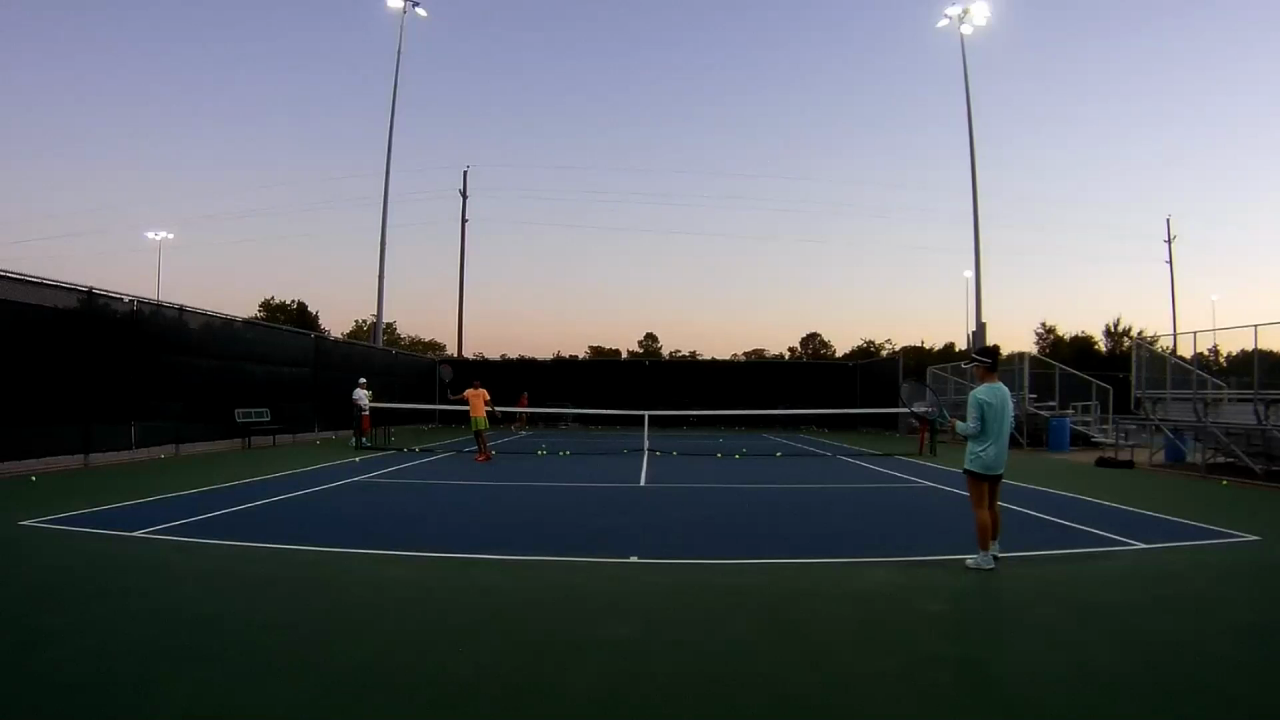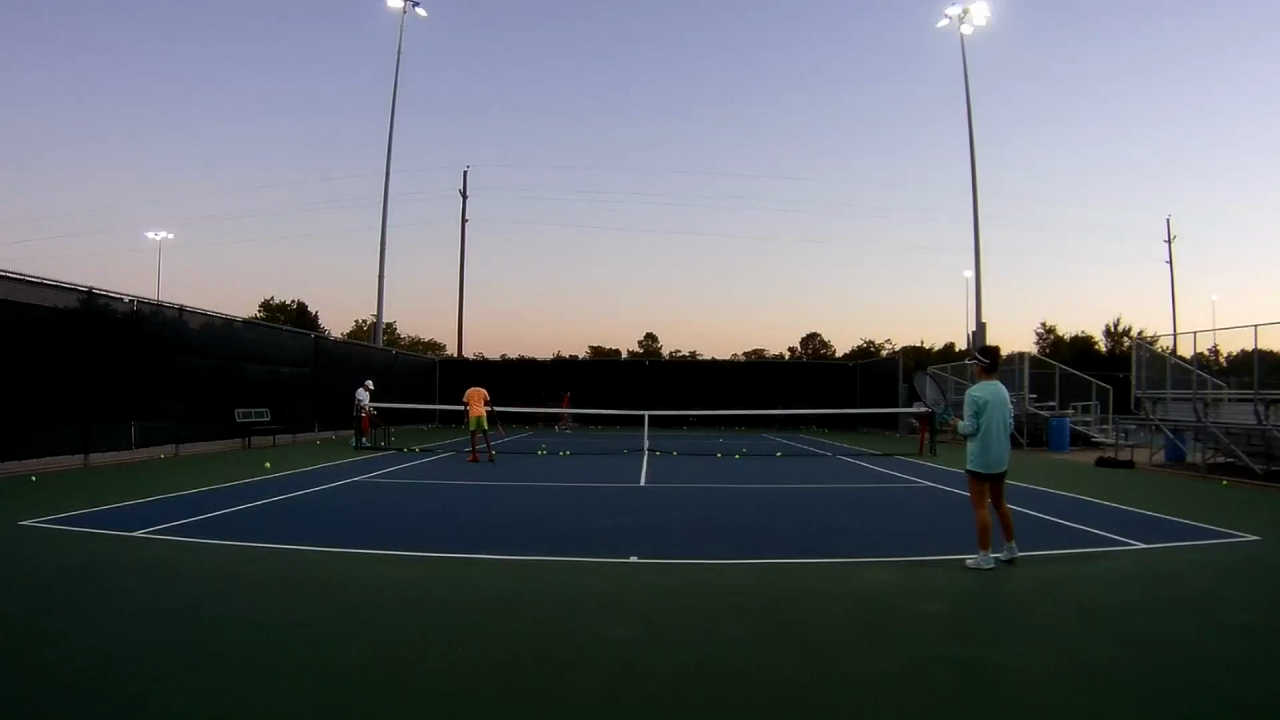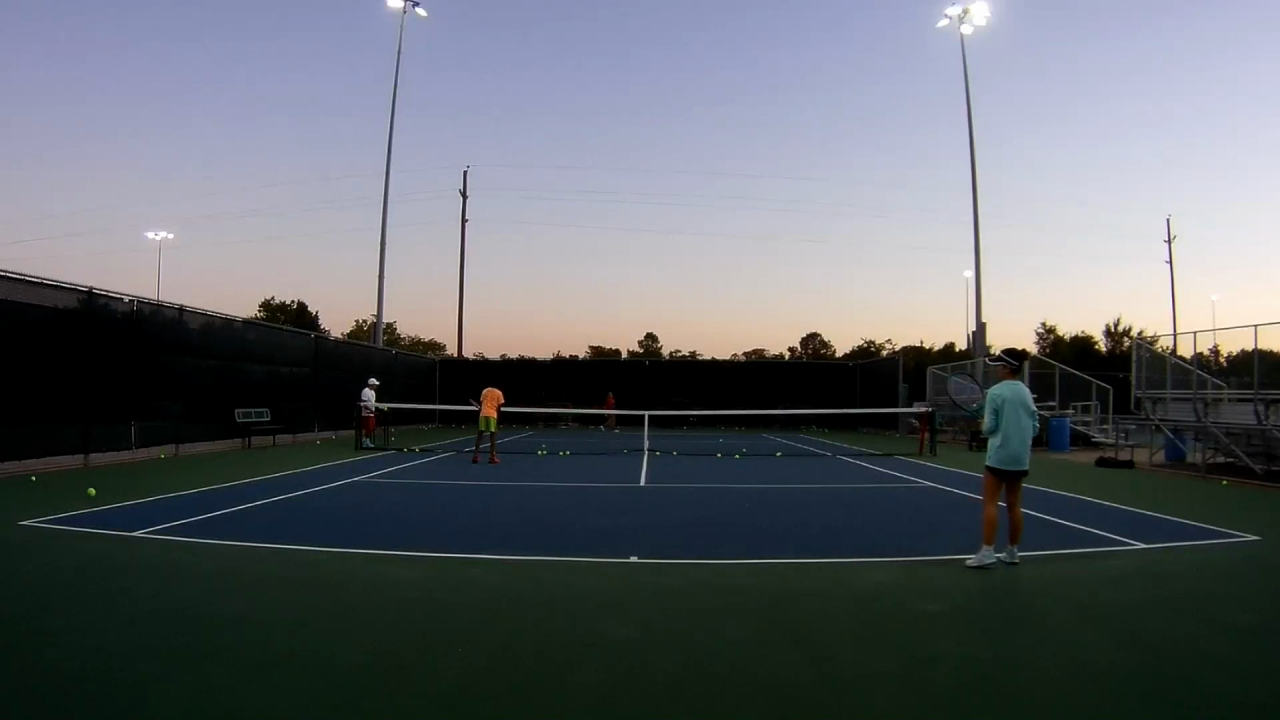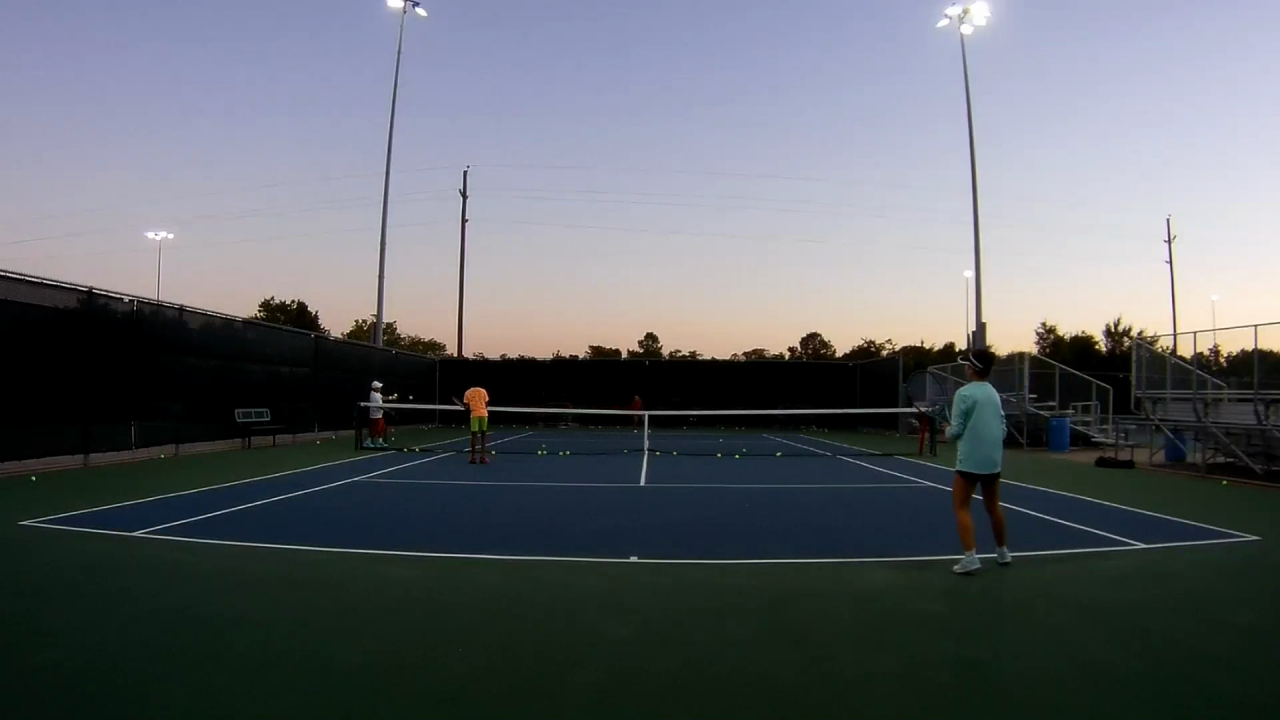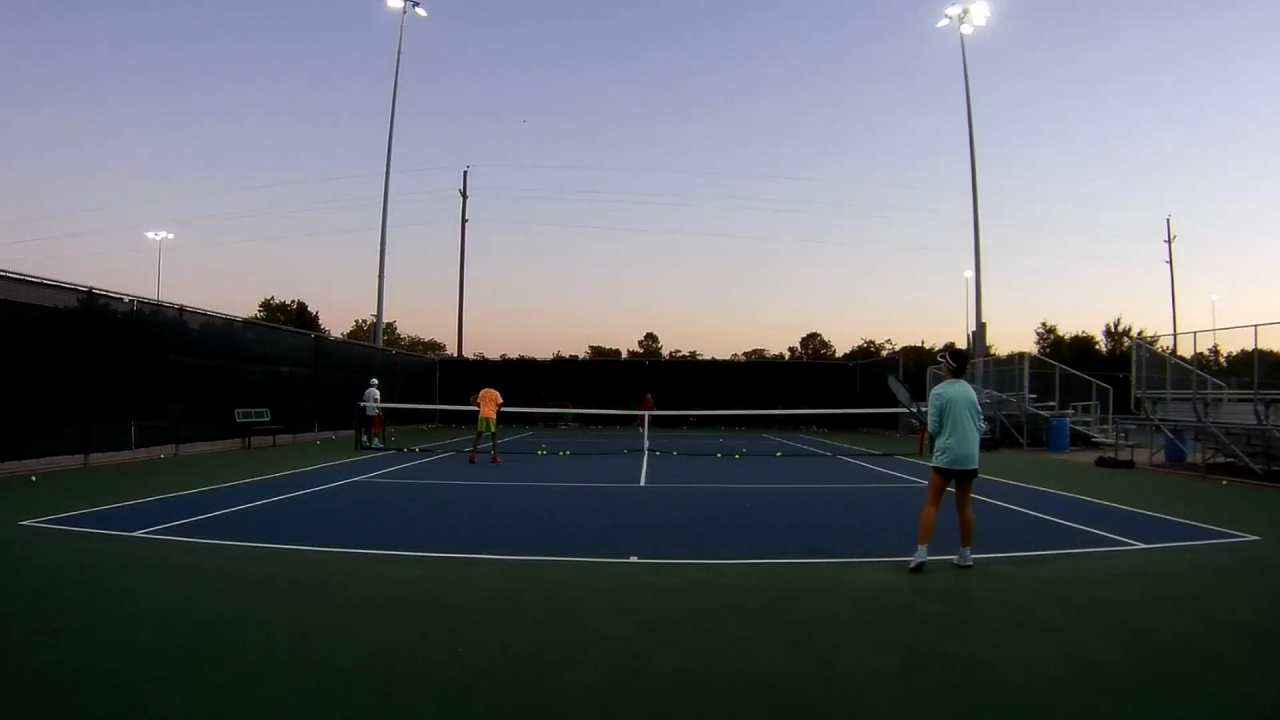
dt=1s
person 1, frame 1
left shoulder: (978, 395)
right shoulder: (1005, 392)
left elbow: (973, 429)
right elbow: (1008, 424)
left wrist: (957, 425)
left hip: (979, 459)
right hip: (998, 458)
left knee: (980, 508)
right knee: (992, 505)
left ankle: (985, 557)
right ankle: (994, 546)
person 1, frame 2
left shoulder: (974, 393)
right shoulder: (1003, 391)
left elbow: (970, 428)
right elbow: (1009, 424)
left wrist: (958, 424)
left hip: (980, 458)
right hip: (1001, 457)
left knee: (980, 508)
right knee: (1000, 504)
left ankle: (984, 557)
right ankle: (1010, 548)
person 1, frame 3
left shoulder: (996, 392)
right shoulder: (1026, 393)
left elbow: (989, 426)
right elbow: (1035, 427)
left wrist: (982, 426)
left hip: (999, 455)
right hip: (1021, 456)
left knee: (990, 503)
right knee: (1014, 504)
left ankle: (987, 552)
right ankle: (1012, 551)
person 1, frame 4
left shoulder: (964, 393)
right shoulder: (994, 394)
left elbow: (956, 430)
right elbow: (1002, 429)
left wrist: (947, 430)
left hip: (970, 459)
right hip: (993, 460)
left knee: (961, 508)
right knee: (993, 506)
left ankle: (970, 558)
right ankle: (1003, 552)
person 1, frame 5
left shoulder: (939, 391)
right shoulder: (970, 391)
left elbow: (933, 428)
right elbow: (981, 426)
left hip: (946, 455)
right hip: (969, 457)
left knee: (931, 504)
right knee: (964, 505)
left ankle: (921, 551)
right ankle: (965, 554)
